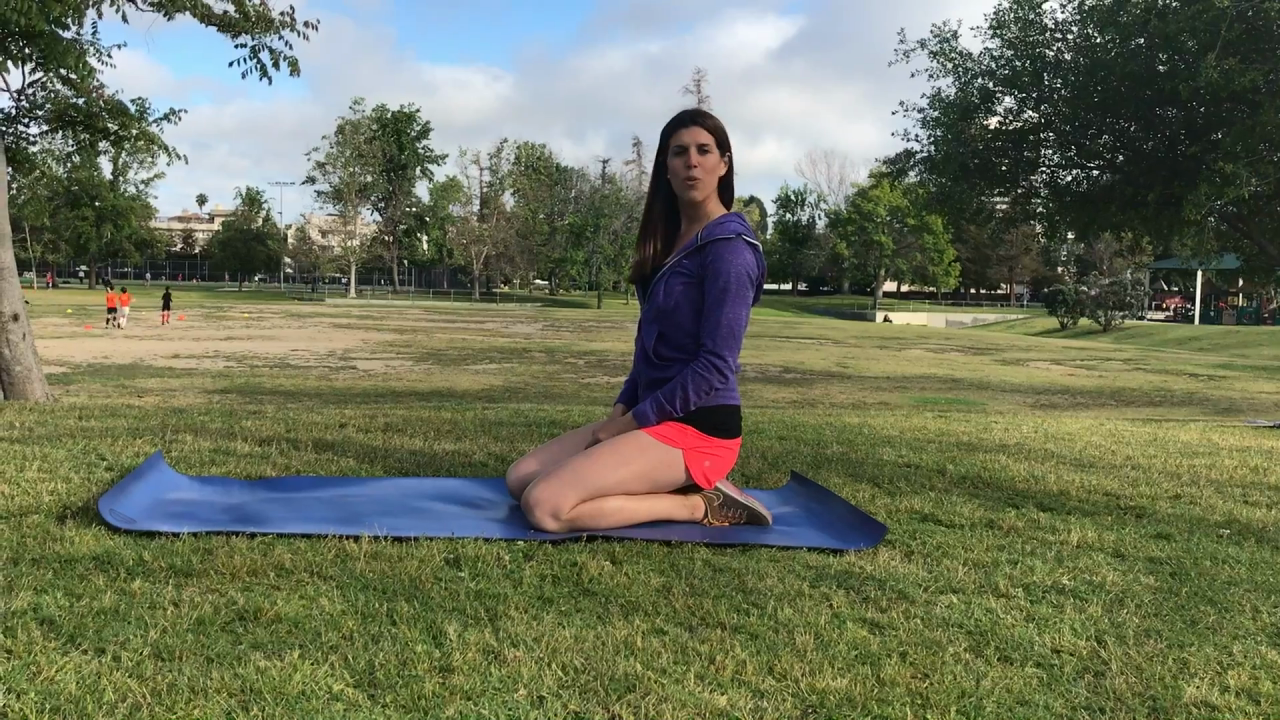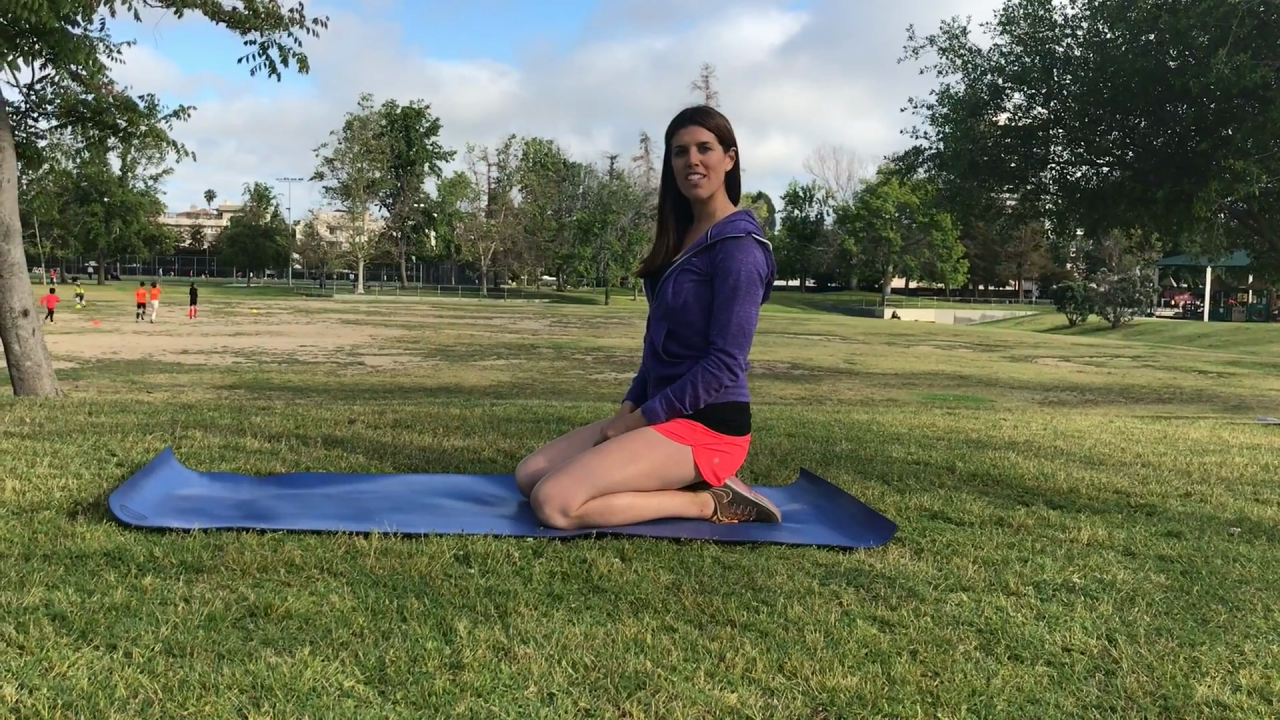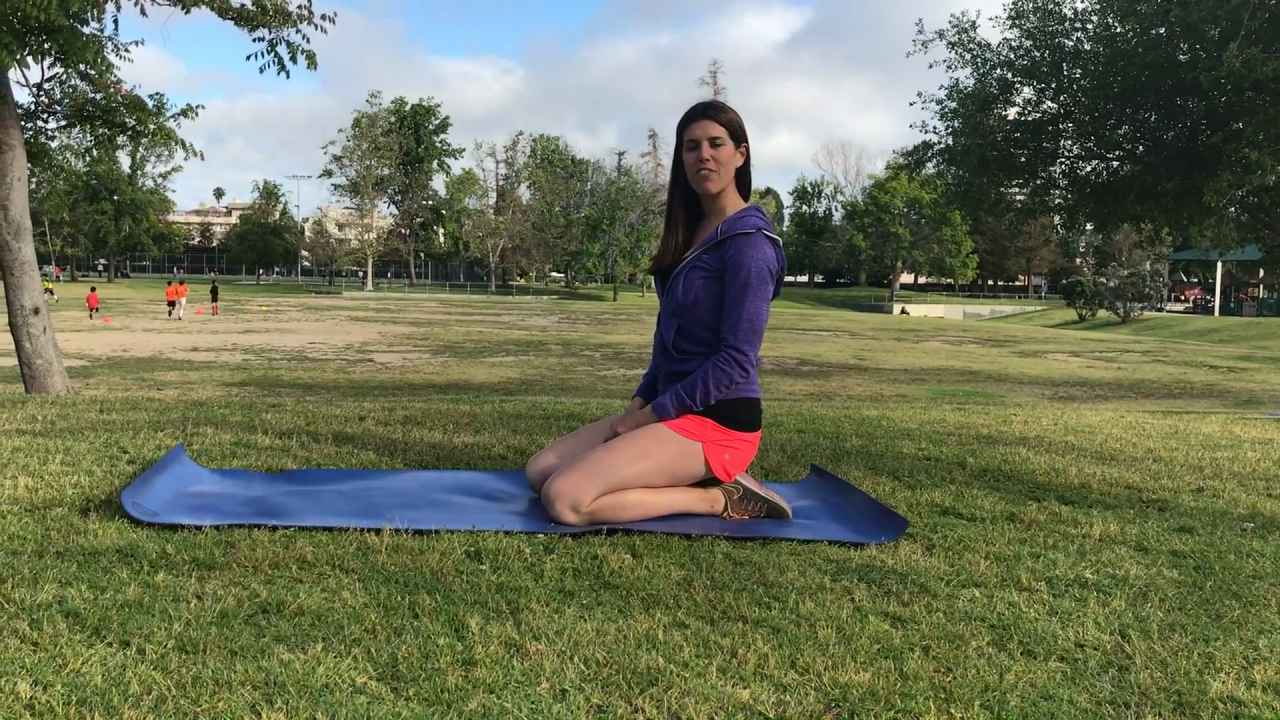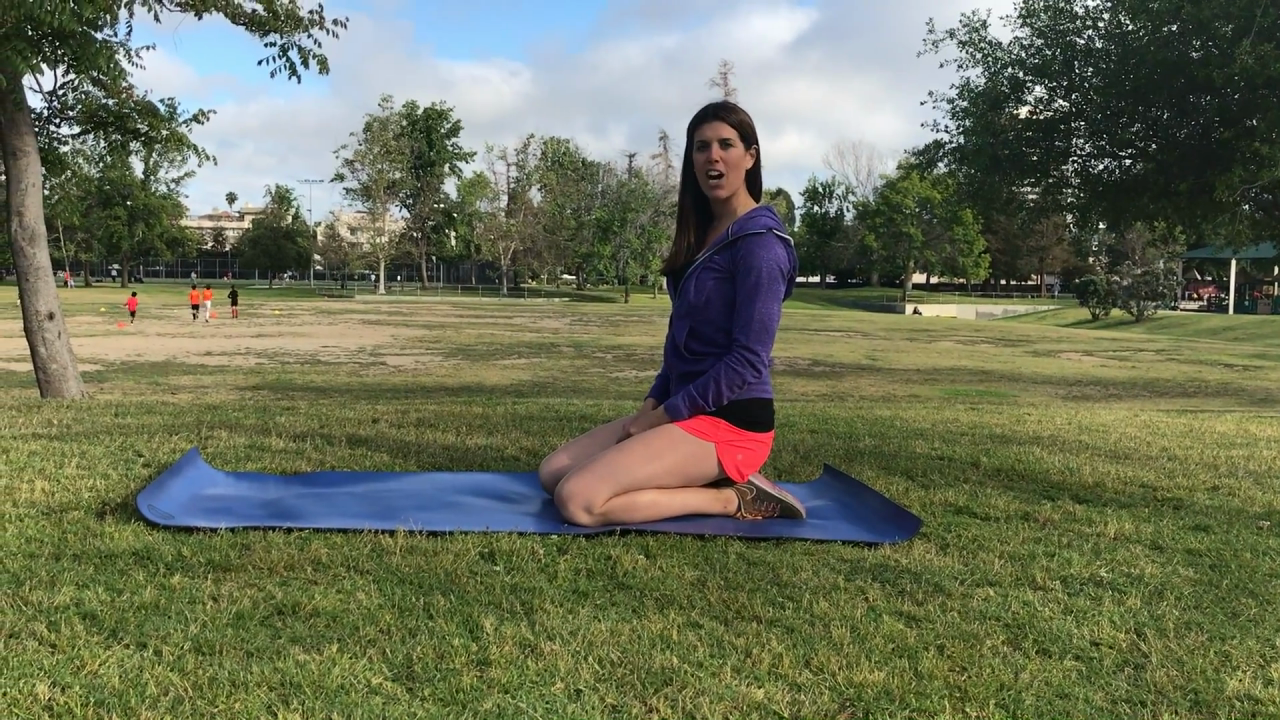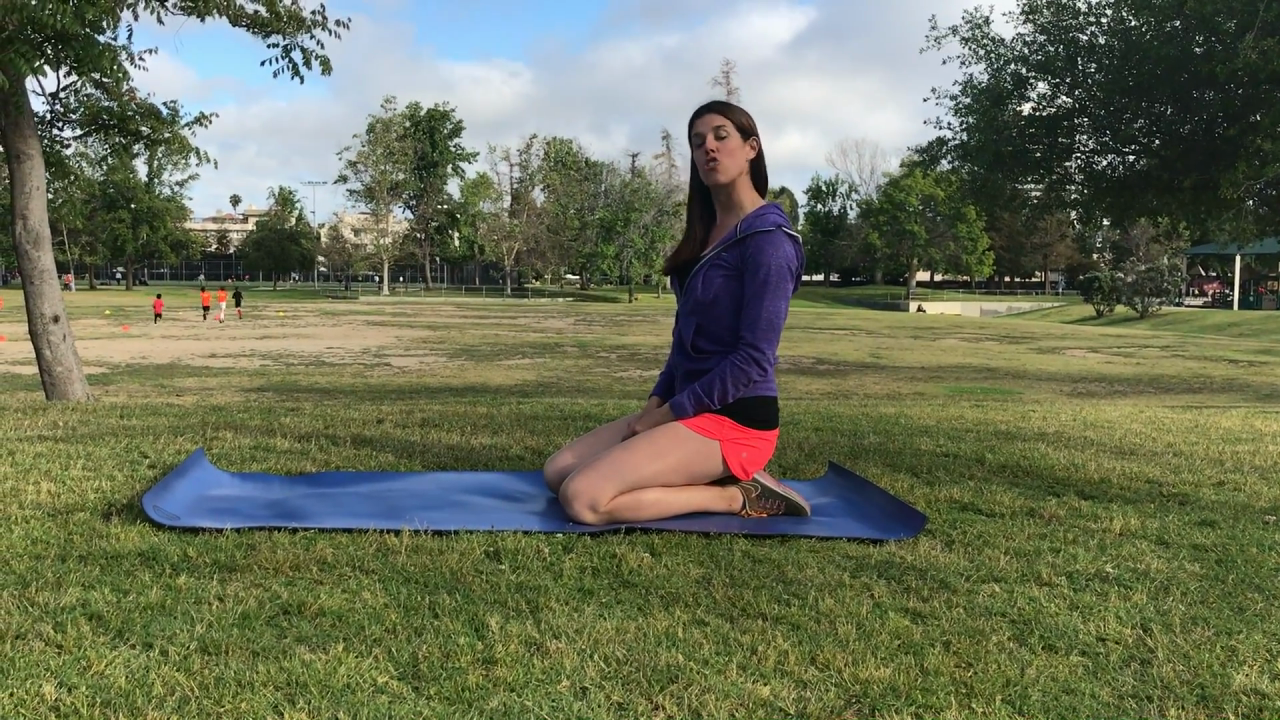
dt=0.7s
person 1, frame 1
left shoulder: (728, 247)
right shoulder: (669, 240)
left elbow: (715, 365)
left wrist: (630, 421)
right wrist: (621, 409)
left hip: (698, 425)
right hip: (655, 413)
left knee: (544, 506)
right knee: (519, 478)
left ankle: (699, 505)
right ankle: (687, 489)
person 1, frame 2
left shoulder: (738, 245)
right shoulder: (681, 235)
left elbow: (725, 363)
left wrist: (639, 419)
right wrist: (629, 406)
left hip: (707, 423)
right hip: (664, 410)
left knee: (553, 502)
right knee: (529, 474)
left ankle: (709, 501)
right ankle: (691, 484)
person 1, frame 3
left shoulder: (748, 241)
right shoulder: (690, 231)
left elbow: (736, 360)
left wrist: (649, 415)
right wrist: (639, 402)
left hip: (717, 419)
right hip: (674, 406)
left knee: (563, 498)
right knee: (539, 471)
left ankle: (719, 497)
right ankle: (706, 481)
person 1, frame 4
left shoulder: (759, 242)
right shoulder: (702, 232)
left elbow: (747, 360)
left wrist: (661, 416)
right wrist: (651, 404)
left hip: (729, 420)
right hip: (686, 406)
left knee: (577, 499)
right knee: (553, 472)
left ankle: (731, 498)
right ankle: (713, 480)
person 1, frame 5
left shoulder: (767, 239)
right shoulder: (706, 232)
left elbow: (753, 359)
left wrist: (665, 414)
right wrist: (654, 403)
left hip: (734, 418)
right hip: (690, 405)
left knee: (582, 497)
right knee: (557, 472)
left ankle: (737, 495)
right ankle: (721, 478)
